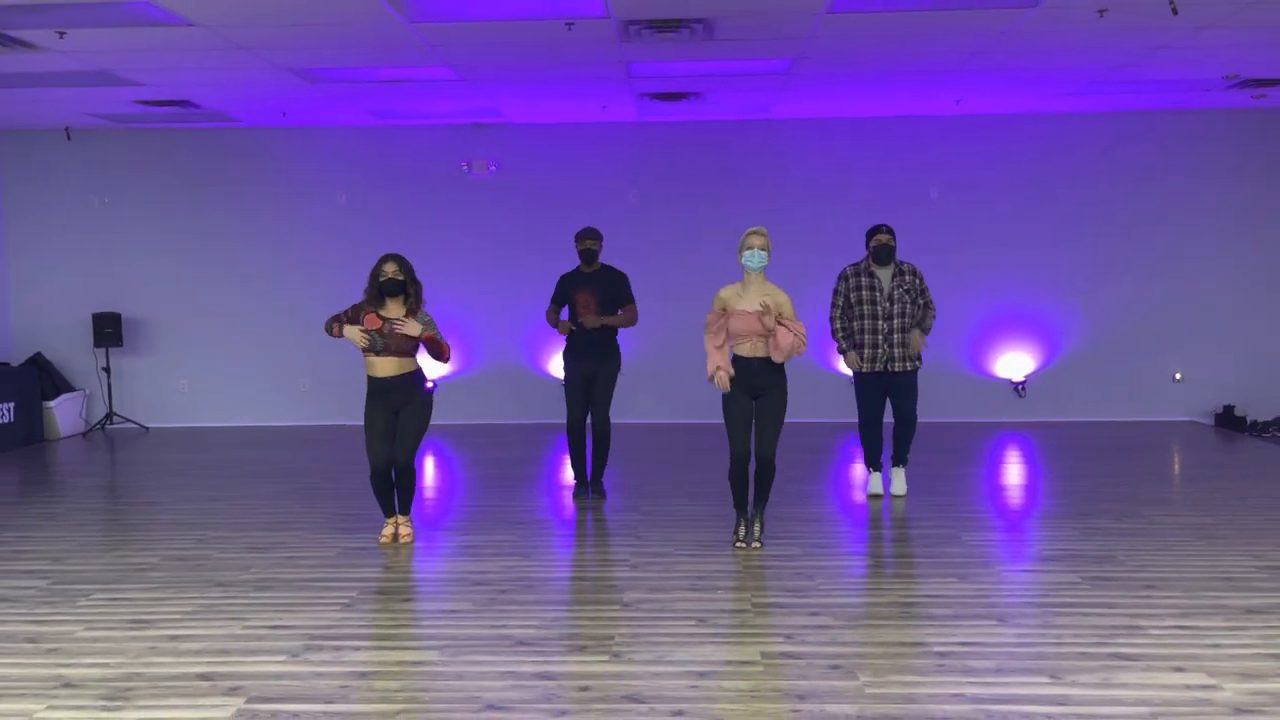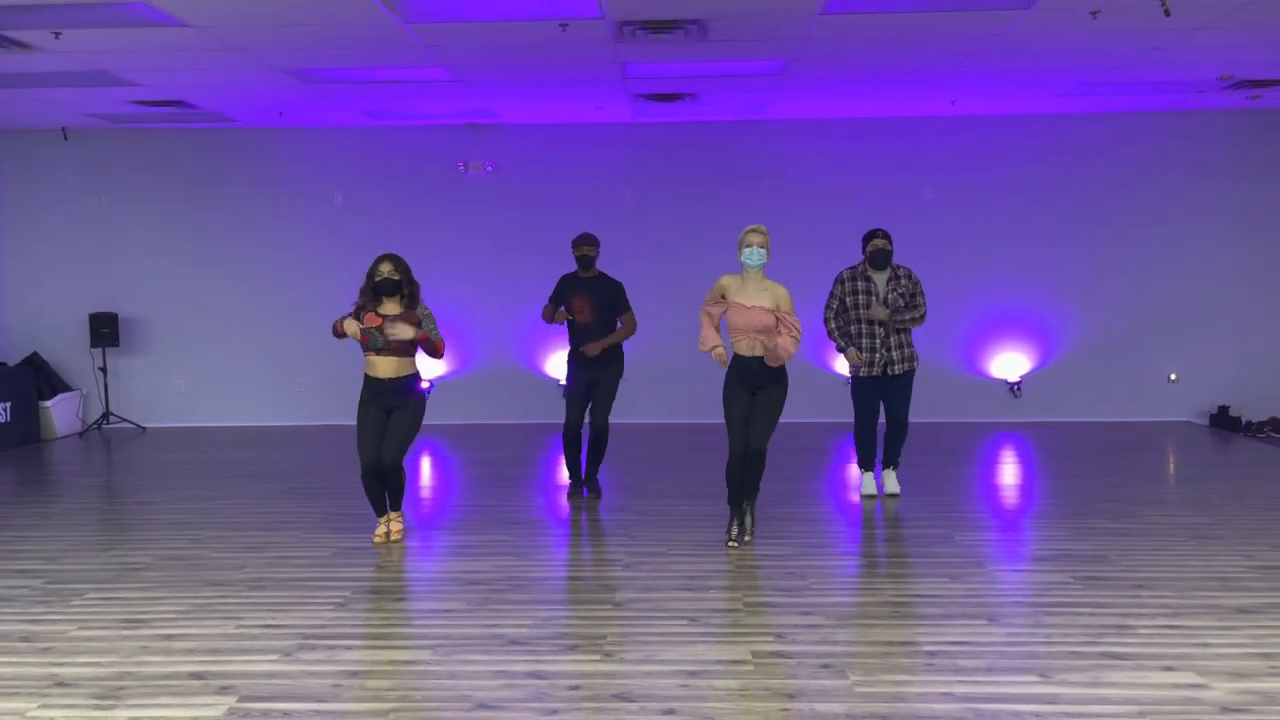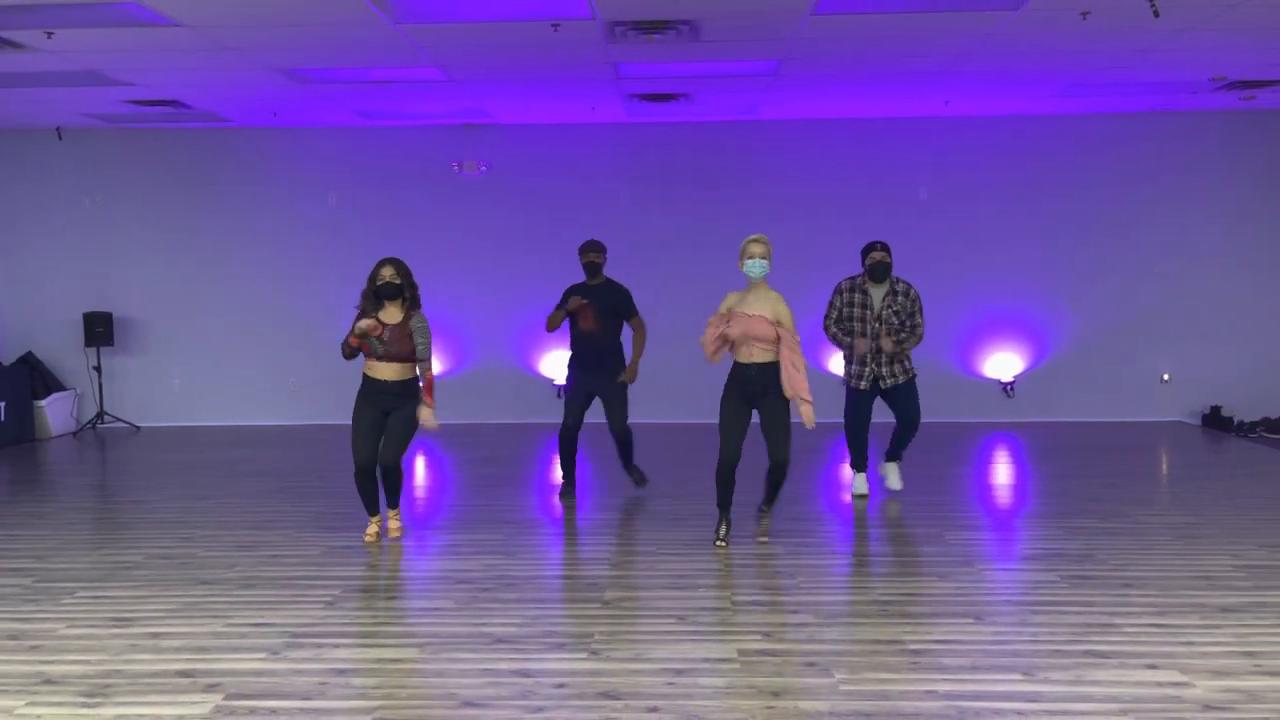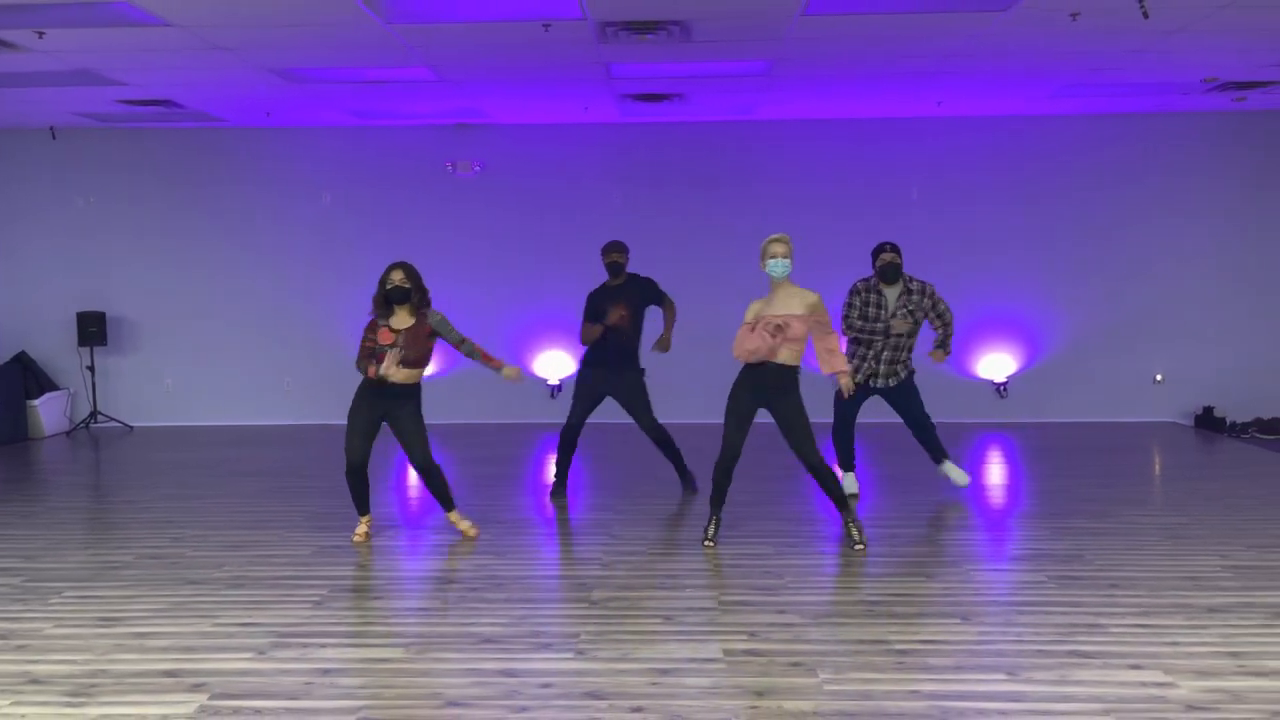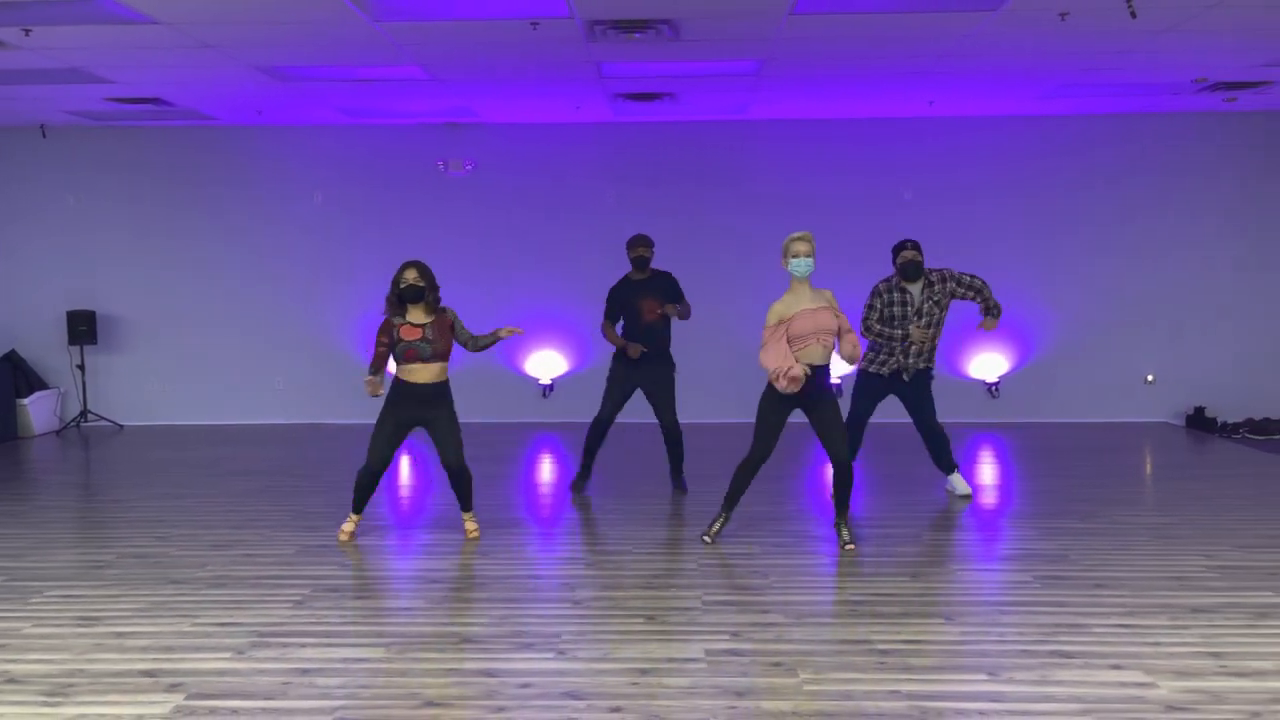
dt=0.2s
person 1, frame 1
left shoulder: (779, 298)
right shoulder: (726, 295)
left elbow: (798, 342)
right elbow: (714, 335)
left wrist: (772, 327)
right wrist: (718, 367)
left hip: (772, 378)
right hip: (738, 377)
left knee: (765, 453)
right knee: (739, 454)
left ankle: (758, 515)
right ankle: (741, 518)
person 1, frame 2
left shoulder: (779, 293)
right shoulder: (725, 285)
left elbow: (792, 337)
right elbow: (708, 313)
left wrist: (776, 345)
right wrist: (714, 343)
left hip: (771, 377)
right hip: (738, 375)
left knee: (757, 446)
right knee: (737, 450)
left ankle: (750, 505)
right ankle: (735, 516)
person 1, frame 3
left shoulder: (778, 305)
right shoulder: (732, 301)
left elbow: (792, 354)
right elbow: (710, 337)
left wrist: (802, 400)
right wrist: (724, 336)
left hip: (771, 384)
right hip: (737, 383)
left knee: (780, 459)
right knee: (728, 457)
left ankle: (765, 509)
right ankle: (724, 518)
person 1, frame 4
left shoulder: (809, 299)
right shoulder: (757, 307)
left elbow: (825, 335)
right elbow: (742, 350)
left wrist: (841, 370)
right wrist: (768, 334)
left hip: (786, 386)
right hip: (750, 382)
left knee: (813, 459)
right knee: (728, 454)
left ankle: (848, 516)
right ankle: (715, 516)
person 1, frame 5
left shoulder: (825, 297)
right shoulder: (779, 307)
left elbow: (842, 330)
right elbow: (770, 353)
left wrist: (850, 347)
right wrist: (789, 369)
left hip: (820, 386)
right hip: (784, 387)
left knee: (842, 457)
right knee: (757, 455)
left ankle: (842, 520)
right ankle: (724, 513)
person 2, frame 1
left shoulder: (419, 316)
right shoulder: (365, 310)
left elbow: (444, 355)
right elbow: (331, 324)
left wrist: (423, 333)
right wrist: (345, 329)
left hip: (413, 393)
right hip: (378, 396)
left knee: (403, 460)
right knee: (379, 464)
left ankle: (405, 518)
right ankle: (389, 519)
person 2, frame 2
left shoulder: (418, 313)
right shoulder: (365, 311)
left elbow: (437, 351)
right elbow: (337, 328)
left wrist: (416, 334)
right wrist: (344, 325)
left hip: (407, 395)
right hip: (373, 395)
left knee: (390, 459)
right knee: (369, 462)
left ankle: (396, 514)
right ankle: (382, 518)
person 2, frame 3
left shoulder: (415, 320)
right shoulder: (368, 315)
left elbow: (425, 366)
right elbow: (347, 353)
left wrist: (426, 406)
right wrist: (358, 332)
left hip: (405, 398)
right hip: (369, 395)
left knee: (389, 460)
right knee: (363, 463)
left ankle: (393, 513)
right ankle: (374, 519)
person 2, frame 4
left shoulder: (430, 319)
right shoulder: (376, 324)
left elbow: (464, 345)
right elbow: (362, 363)
left wrist: (500, 367)
right wrist: (380, 368)
left hip: (407, 401)
right hip: (371, 396)
left knee: (423, 463)
right knee: (355, 463)
left ankle: (453, 514)
right ankle: (364, 519)
person 2, frame 5
left shoulder: (445, 317)
right shoulder: (391, 324)
left elbow: (470, 342)
right elbow: (377, 363)
left wrist: (497, 335)
right wrist: (372, 381)
left hip: (439, 402)
right hip: (401, 401)
left knee: (455, 463)
right knee: (375, 464)
left ankle: (468, 515)
right ankle: (354, 517)
person 3, frame 1
left shoulder: (616, 278)
right shoulder: (567, 280)
left elbow: (632, 317)
right elbow: (551, 312)
left wrist: (602, 320)
right wrist: (558, 323)
left hip: (606, 359)
right hip: (575, 359)
left knee: (600, 418)
right knee: (575, 420)
left ankle: (597, 480)
right ankle: (580, 480)
person 3, frame 2
left shoulder: (611, 286)
right shoulder: (565, 283)
left elbow: (630, 326)
right elbow: (547, 312)
left wrist: (601, 344)
right wrist: (555, 315)
left hip: (608, 366)
right hip: (578, 365)
left knee: (599, 421)
right knee: (572, 423)
left ankle: (592, 477)
right ankle: (575, 480)
person 3, frame 3
left shoulder: (618, 292)
right shoulder: (573, 293)
left elbow: (639, 328)
right elbow: (550, 327)
left wrist: (633, 365)
right wrist: (565, 308)
left hip: (612, 373)
right hip: (579, 371)
left knee: (619, 427)
right knee: (569, 427)
left ankle: (628, 465)
right ankle: (568, 480)
person 3, frame 4
left shoulder: (642, 285)
right shoulder: (595, 297)
left elbow: (668, 305)
right elbow: (585, 339)
left wrist: (667, 333)
right wrist: (605, 322)
left hip: (627, 372)
right hip: (593, 371)
left knee: (649, 425)
right knee: (573, 424)
left ankle: (683, 472)
right ankle: (561, 479)
person 3, frame 5
left shoulder: (666, 281)
right shoulder: (619, 291)
left elbow: (685, 308)
right elbow: (607, 328)
left wrist: (677, 311)
right wrist: (626, 345)
left hip: (660, 365)
right hip: (626, 365)
left knee: (669, 422)
right knee: (604, 418)
left ankle: (677, 475)
right ankle: (584, 471)
person 4, frame 1
left shoulder: (911, 274)
right shoulder: (849, 275)
left elbow: (927, 308)
right elbow: (837, 316)
left wrist: (921, 330)
right wrist: (846, 349)
left hip: (904, 361)
right hip: (866, 362)
left knee: (906, 417)
right knee: (869, 419)
left ankle: (898, 469)
right ankle: (874, 472)
person 4, frame 2
left shoulder: (907, 277)
right shoulder: (846, 279)
left elbow: (919, 312)
right elbow: (831, 316)
left wrist: (890, 315)
right wrist: (845, 346)
left hip: (901, 363)
right hip: (865, 364)
left knee: (898, 419)
right knee: (865, 420)
left ankle: (889, 470)
right ankle: (867, 472)
person 4, frame 3
left shoulder: (907, 292)
right shoulder: (845, 289)
left elbow: (917, 332)
right elbow: (830, 324)
left wrist: (894, 344)
right wrist: (851, 342)
left hip: (898, 371)
right hip: (860, 372)
left knee: (910, 420)
right knee: (855, 426)
left ankle: (891, 463)
right ankle: (859, 473)
person 4, frame 4
left shoulder: (921, 291)
right shoulder: (860, 289)
left elbow: (944, 317)
right elbow: (849, 325)
left wrist: (943, 347)
right wrist: (888, 329)
left hip: (897, 373)
right hip: (857, 370)
left knee: (918, 421)
right knee: (842, 424)
left ankle: (943, 462)
right ankle: (847, 473)
person 4, frame 5
left shoulder: (943, 280)
right shoulder: (883, 290)
left elbow: (977, 287)
right elbow: (868, 327)
left wrist: (991, 312)
right wrist: (905, 334)
left hip: (916, 370)
right hip: (877, 366)
left knee: (929, 425)
right knee: (856, 418)
left ankle: (952, 474)
